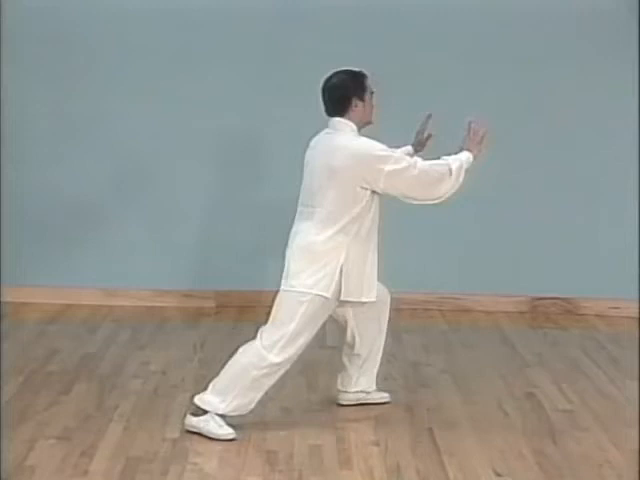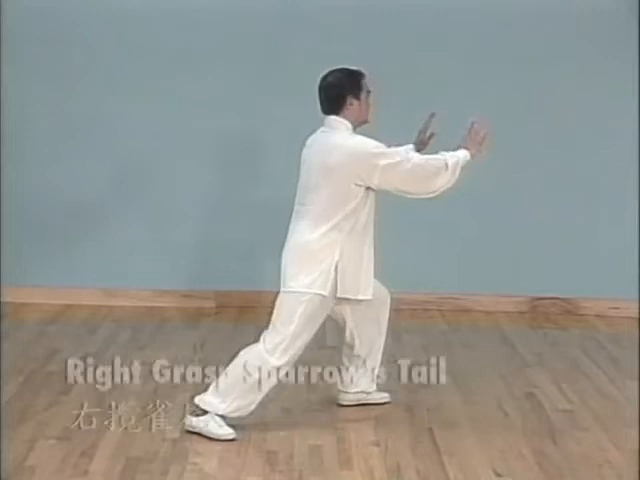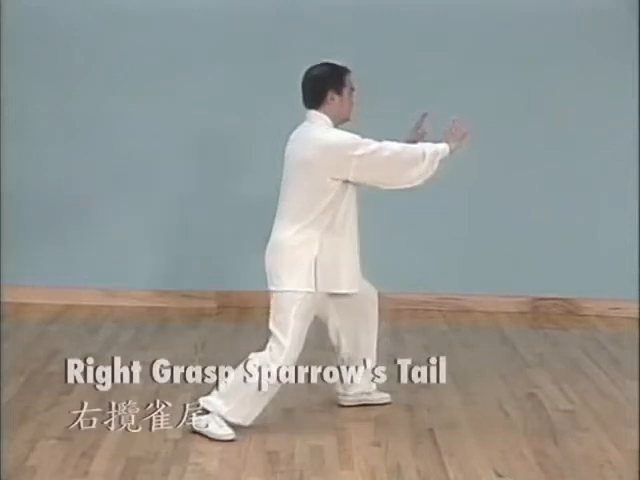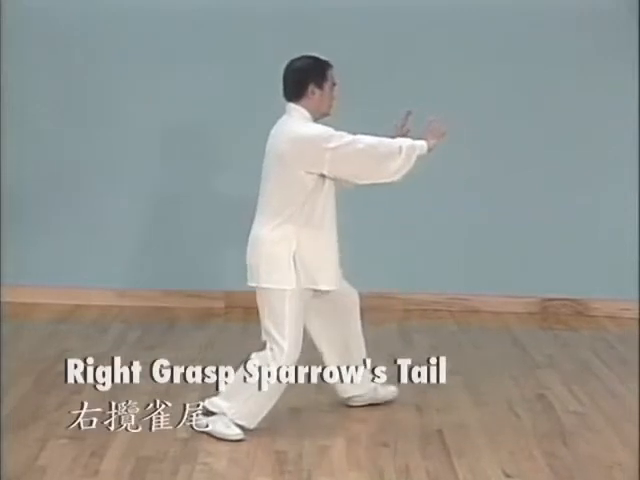
dt=0.4s
person 1, frame 1
left shoulder: (324, 143)
right shoulder: (359, 151)
right elbow: (429, 181)
left wrist: (410, 149)
right wrist: (467, 154)
left hip: (328, 260)
right hip: (319, 265)
left knee: (375, 303)
right knee: (277, 344)
left ankle: (356, 386)
right ankle: (210, 409)
person 1, frame 2
left shoulder: (323, 141)
right shoulder: (353, 150)
right elbow: (422, 175)
left wrist: (413, 148)
right wrist: (465, 153)
left hip: (330, 259)
right hip: (317, 264)
left knee: (374, 303)
right knee: (280, 347)
left ankle: (356, 386)
right ankle: (211, 410)
person 1, frame 3
left shoulder: (311, 136)
right shoulder: (330, 143)
left elbow: (375, 159)
right elbow: (395, 164)
left wrist: (406, 145)
right wrist: (445, 147)
left hip: (319, 256)
right hip: (301, 261)
left knee: (361, 303)
right knee: (283, 351)
left ankle: (355, 387)
right ankle: (217, 412)
person 1, frame 4
left shoulder: (295, 132)
right shoulder: (306, 137)
left elbow: (353, 156)
right elbow: (365, 157)
left wrist: (393, 142)
right wrist: (422, 145)
left hip: (301, 254)
right hip: (283, 257)
left knee: (342, 306)
right knee: (283, 350)
left ankle: (358, 387)
right ankle: (223, 413)
